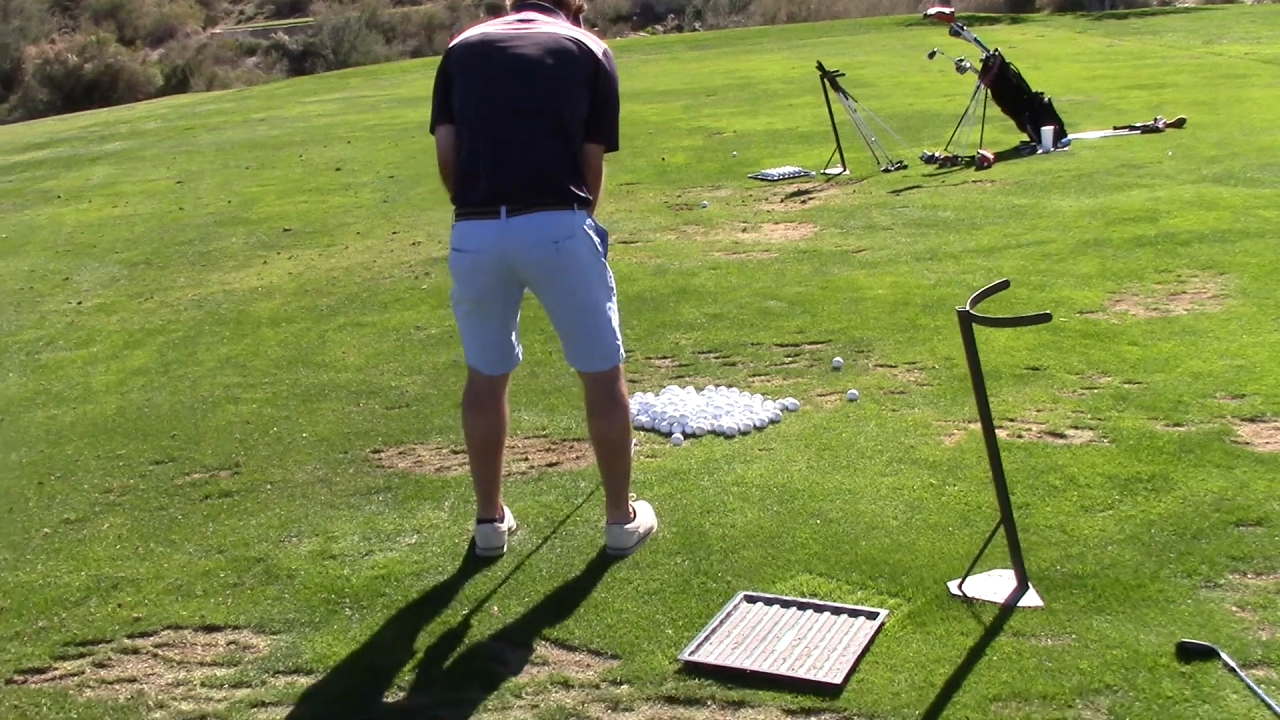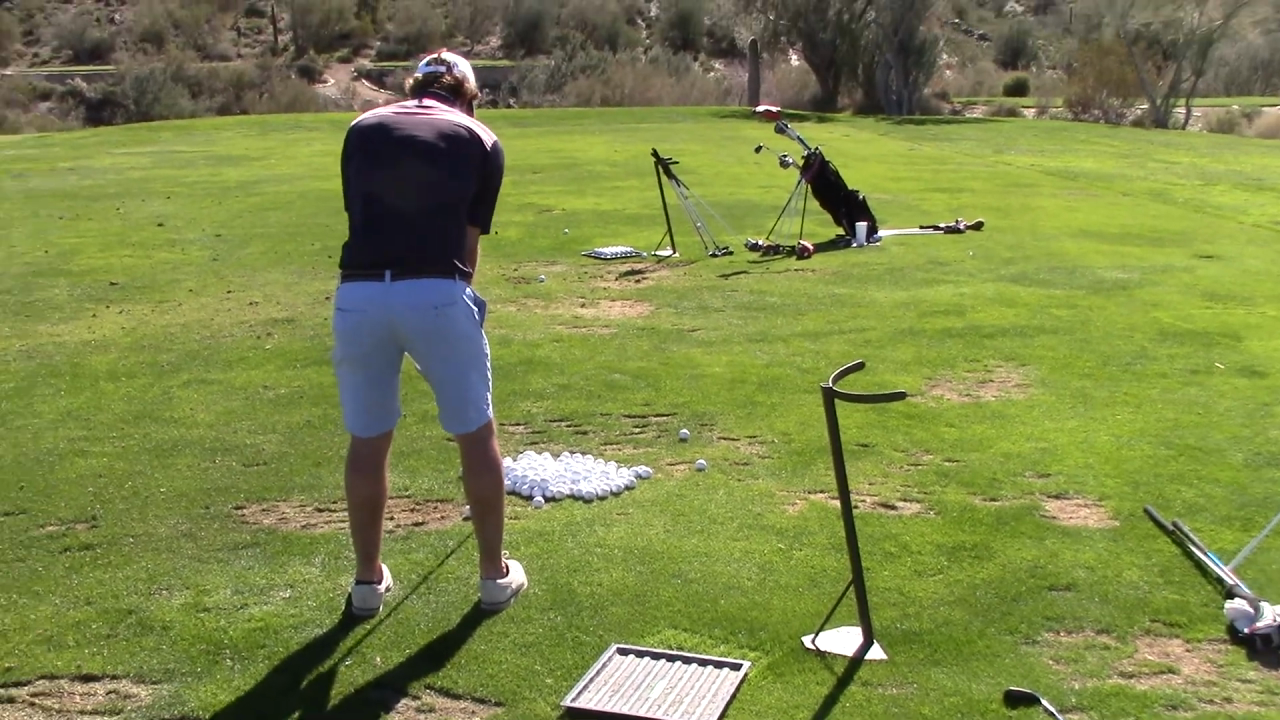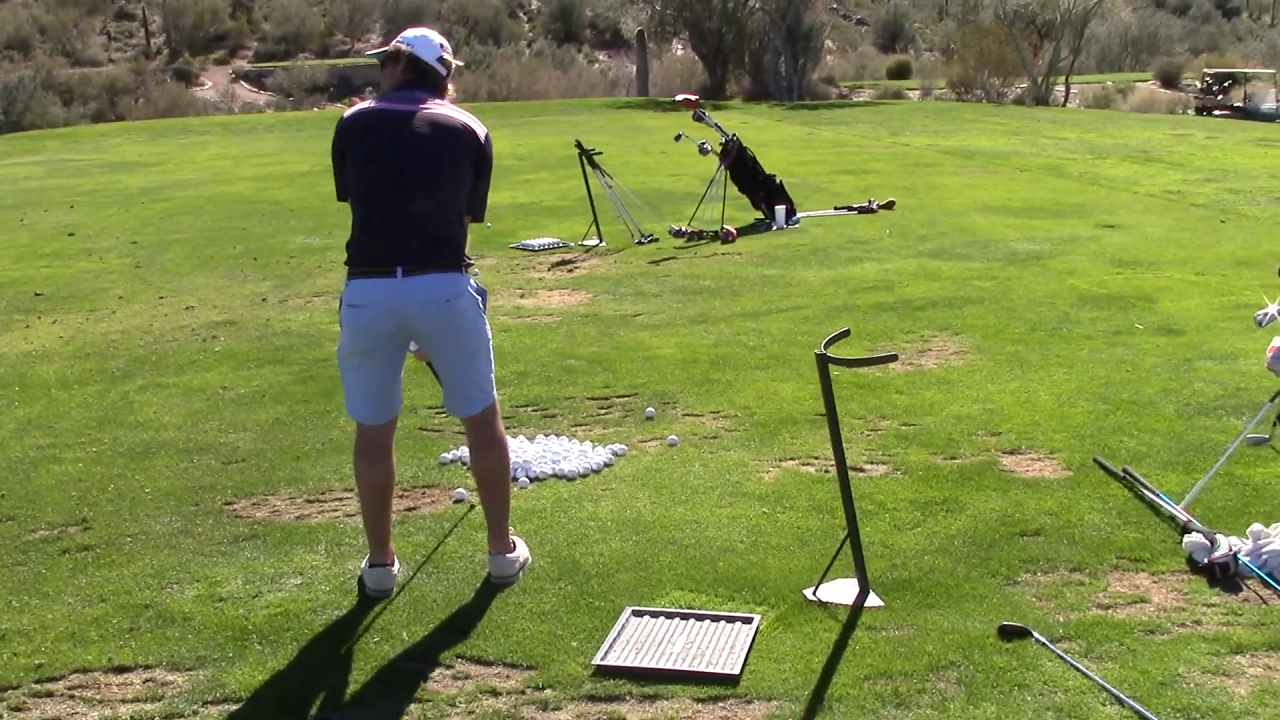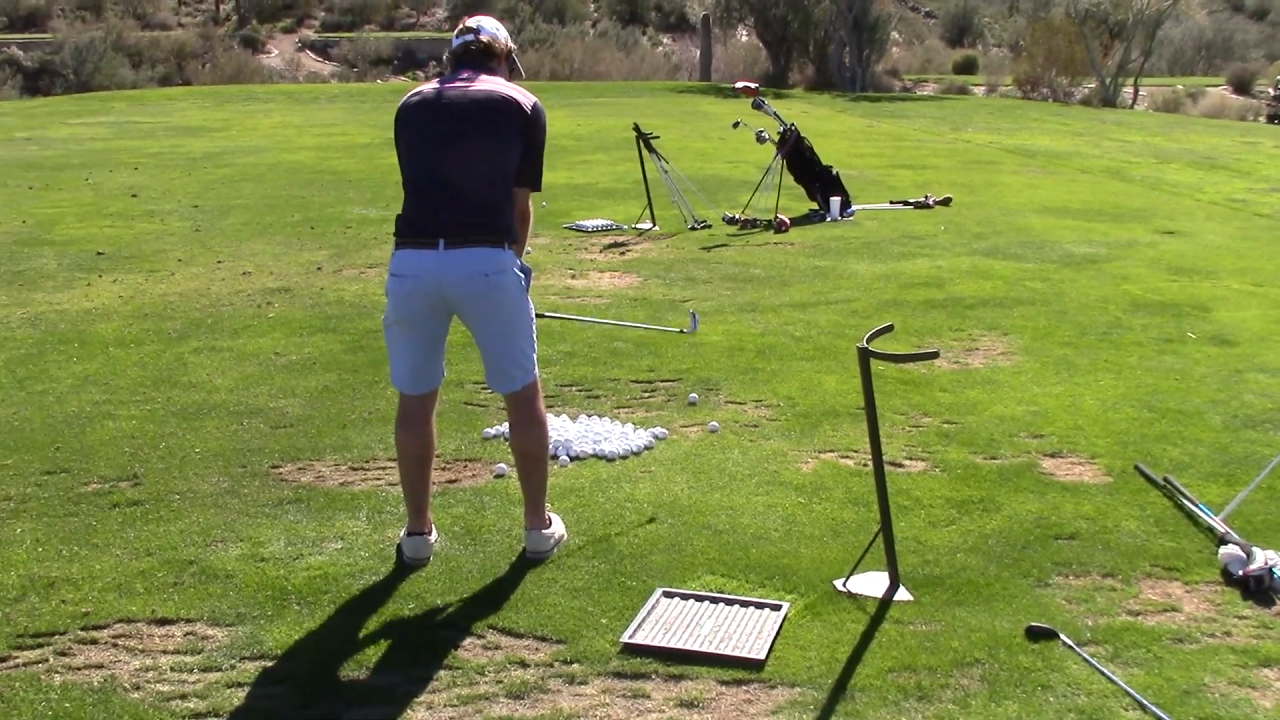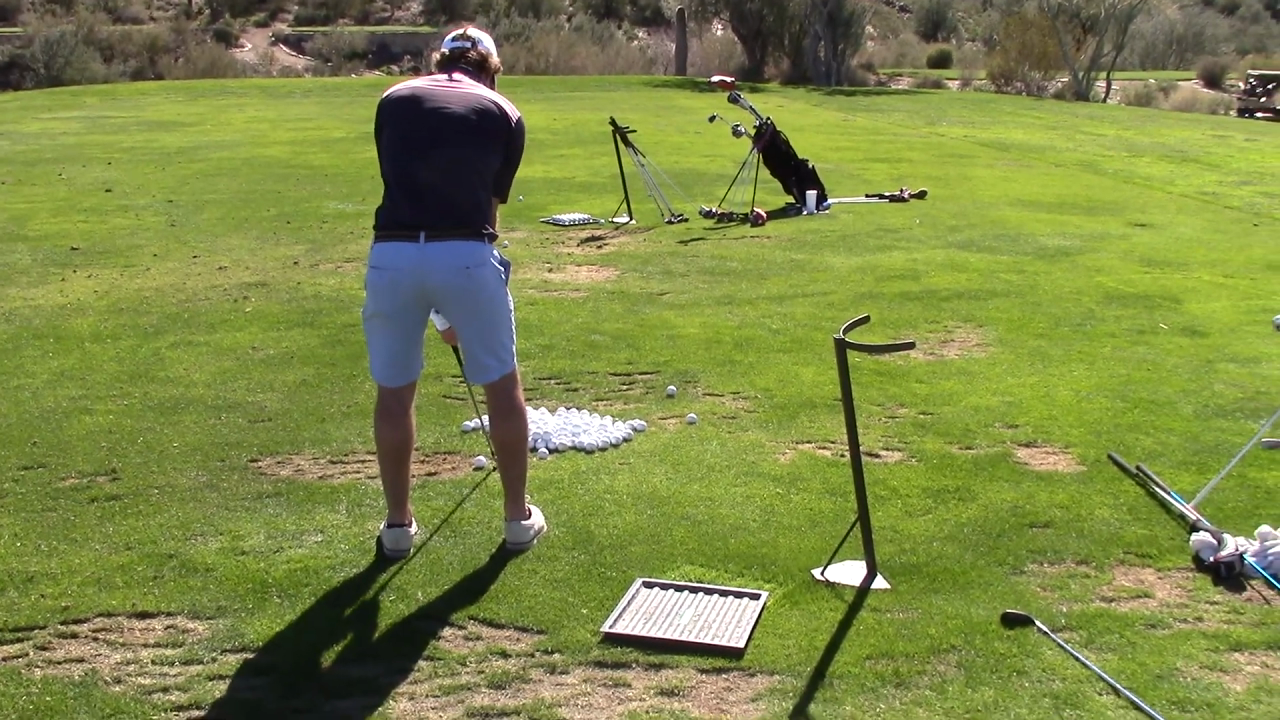
dt=1s
person 1, frame 1
left shoulder: (462, 47)
right shoulder: (589, 50)
left elbow: (446, 155)
right elbow: (592, 165)
left hip: (475, 232)
right hip: (556, 226)
left knee: (485, 376)
right knee: (603, 373)
left ankle: (490, 517)
right ankle: (621, 516)
person 1, frame 2
left shoulder: (363, 127)
right shoulder: (481, 140)
left hip: (360, 293)
right hip: (437, 293)
left knee: (367, 441)
right knee: (476, 435)
left ankle: (368, 578)
right ankle: (494, 573)
person 1, frame 3
left shoulder: (353, 123)
right shoulder: (471, 131)
left elbow: (354, 206)
left hip: (368, 288)
right hip: (444, 285)
left knee: (373, 429)
right knee: (481, 417)
left ankle: (380, 562)
right ankle: (502, 548)
person 1, frame 4
left shoulder: (412, 104)
right shoulder: (523, 106)
right elbow: (519, 206)
right wrist: (511, 264)
left hip: (413, 261)
right hip: (487, 262)
left knee: (415, 400)
right knee: (522, 395)
left ankle: (418, 531)
right ankle: (538, 524)
person 1, frame 5
left shoulder: (394, 98)
right shoulder: (504, 113)
right wrist: (458, 312)
left hip: (393, 252)
right hip: (465, 254)
left knee: (393, 391)
right knee: (502, 385)
left ankle: (398, 522)
right ankle: (518, 515)
